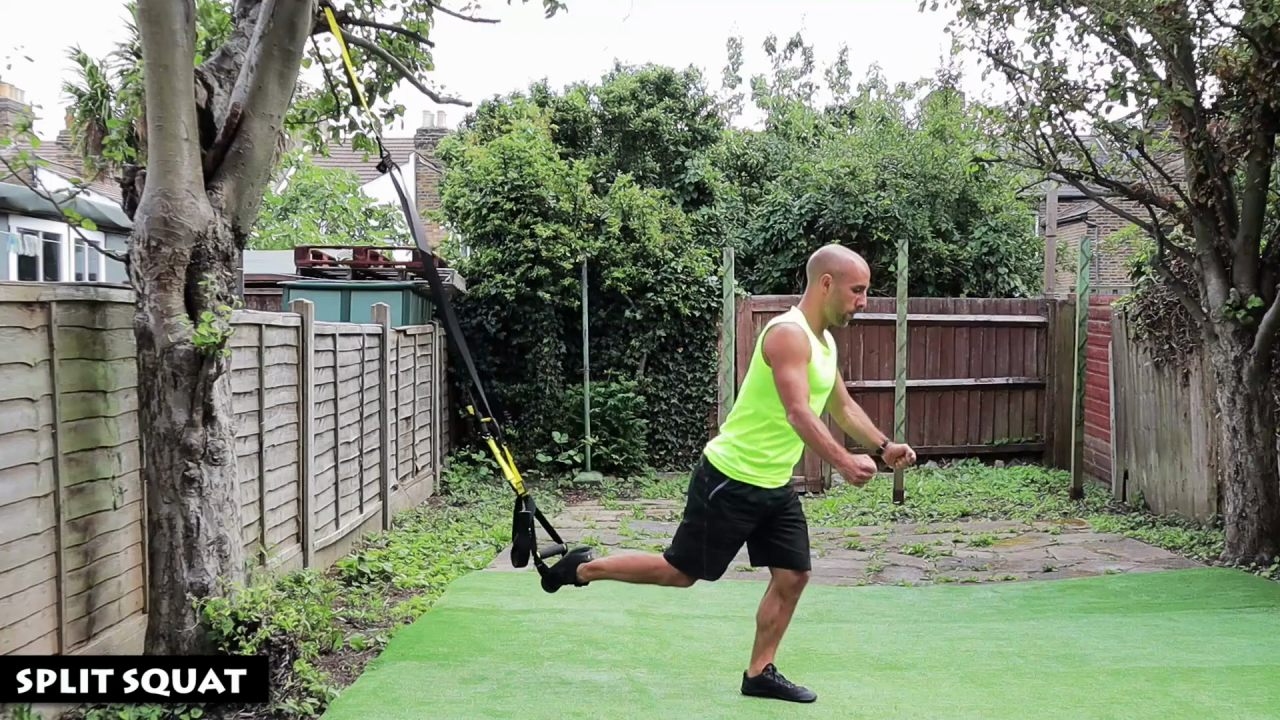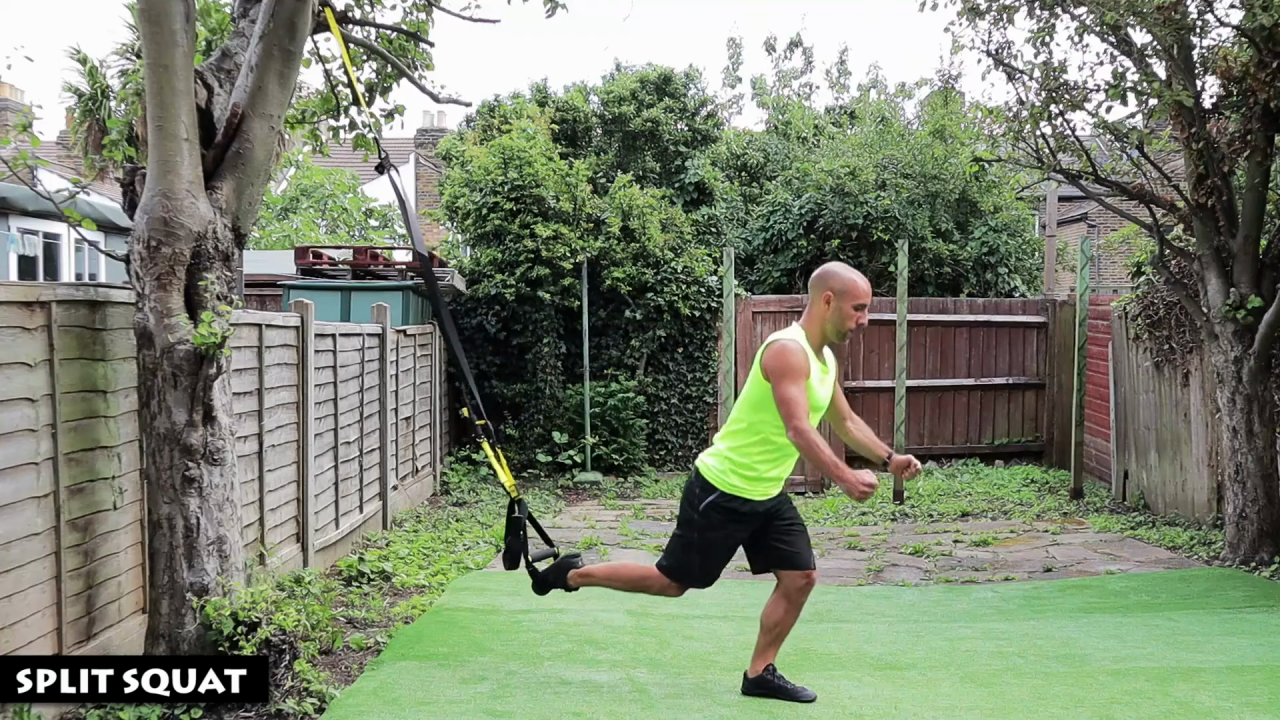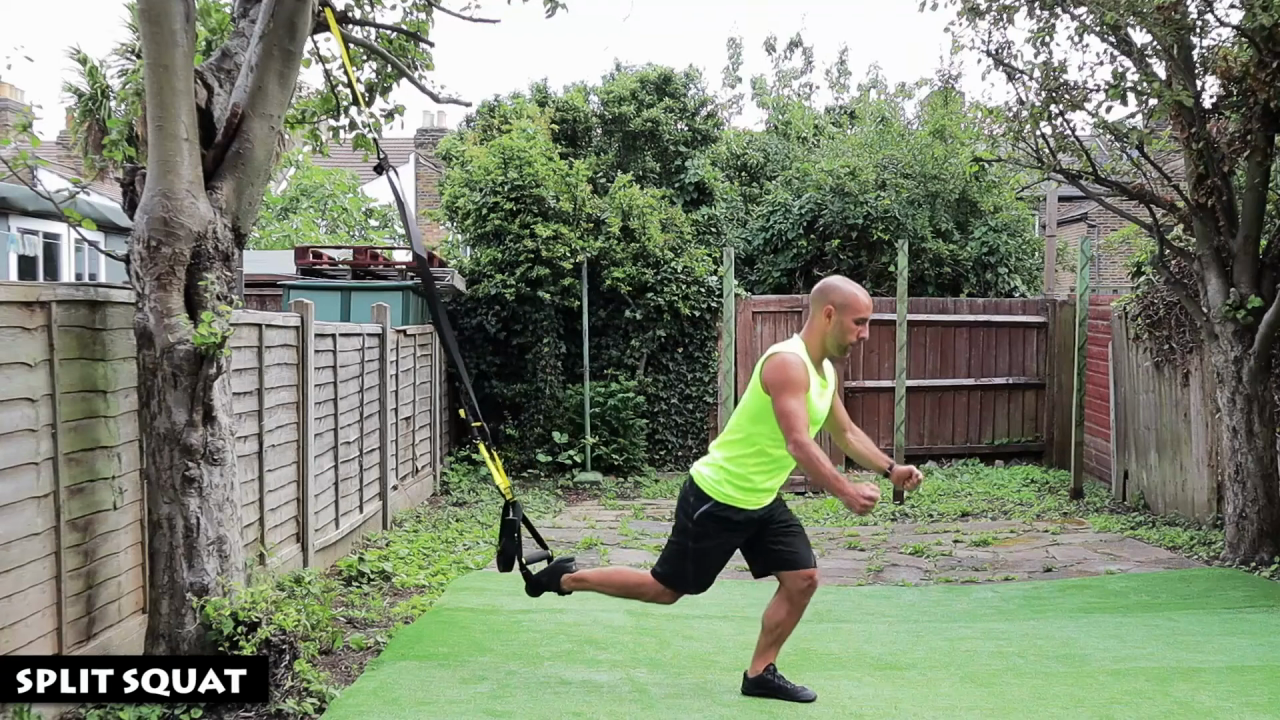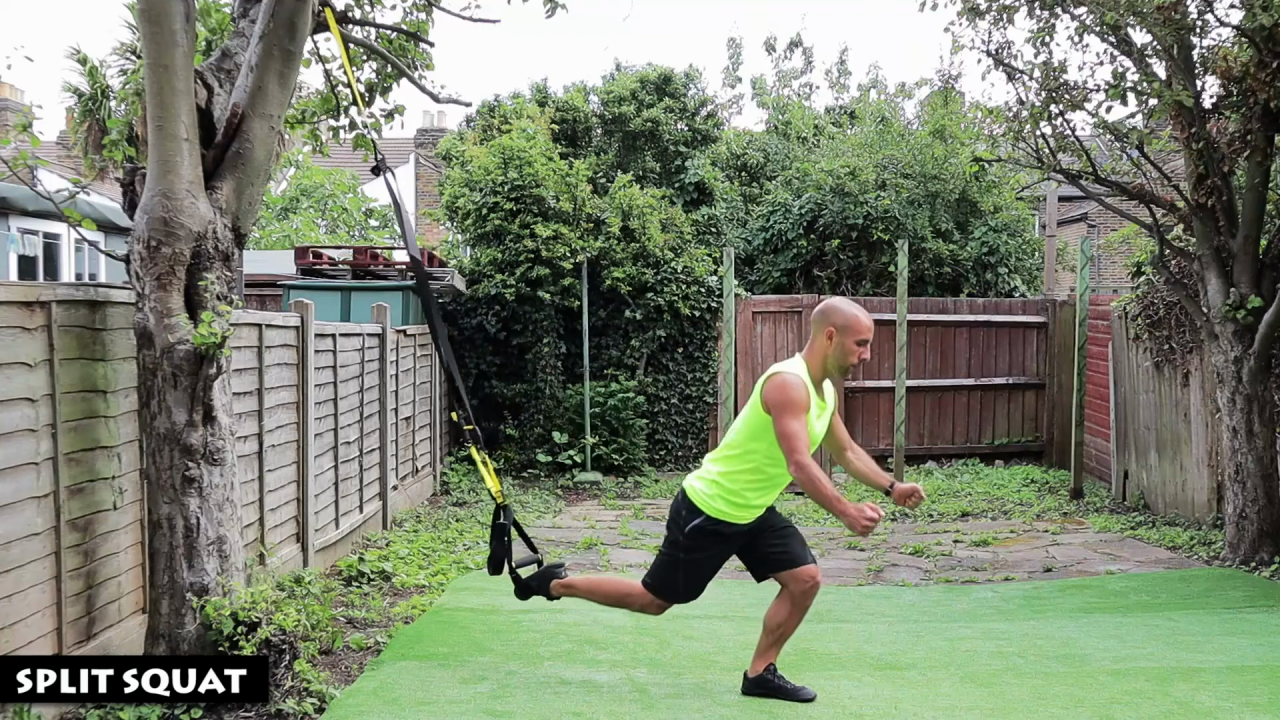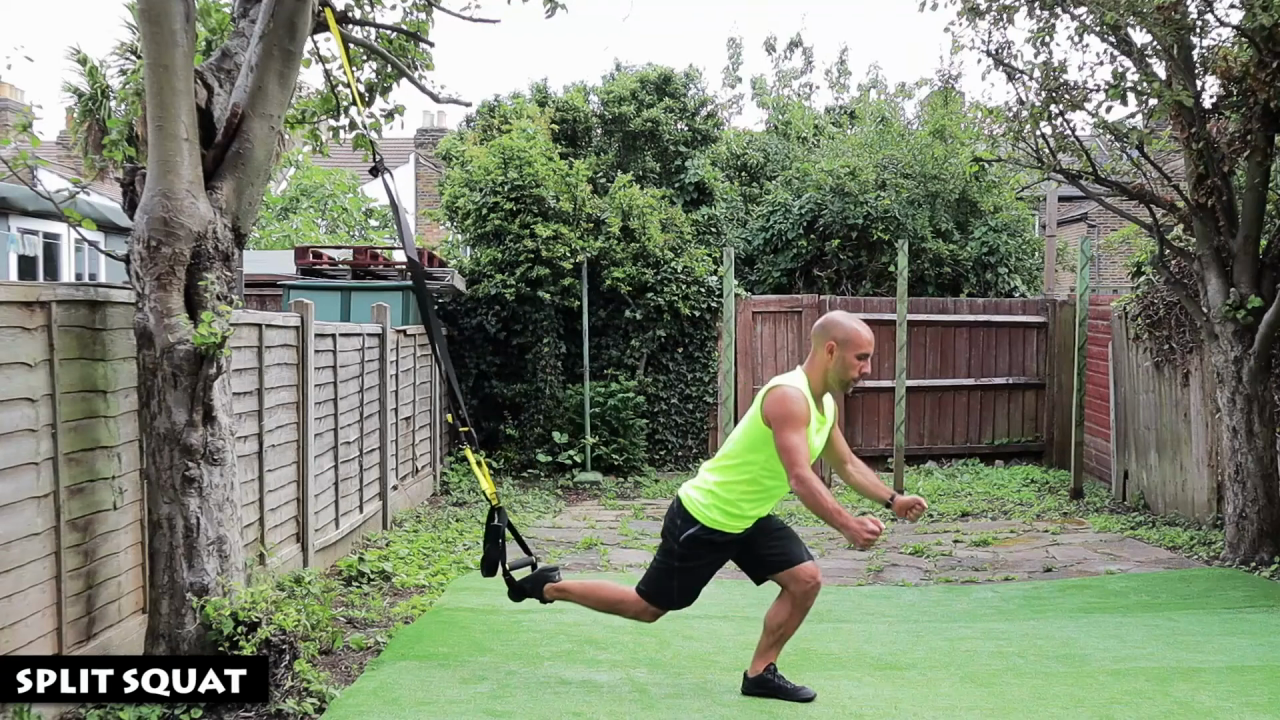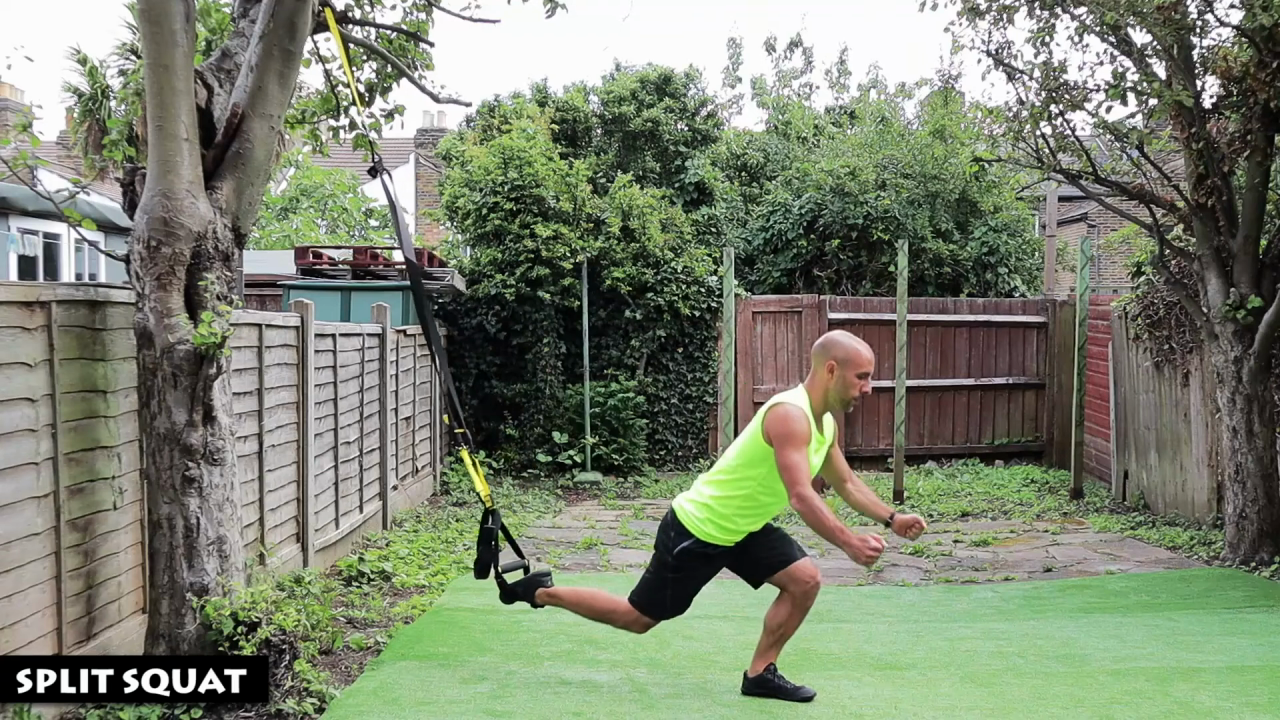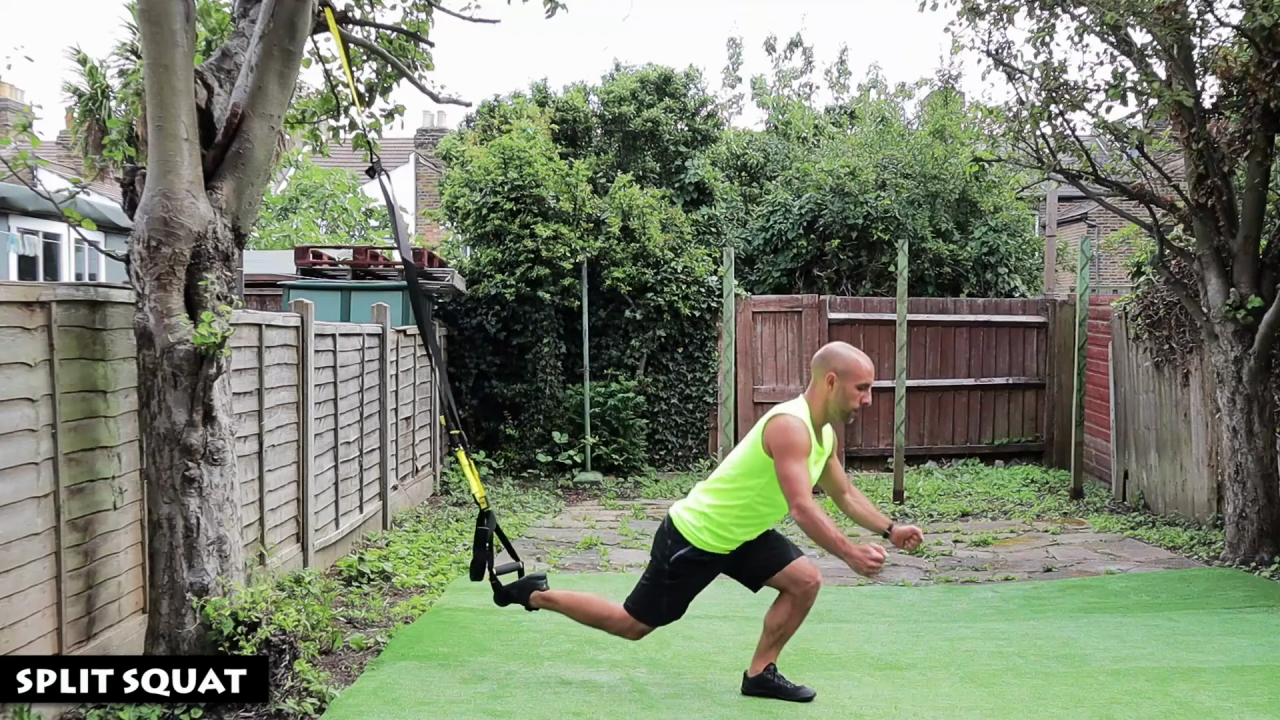
dt=0.1s
person 1, frame 1
left shoulder: (825, 341)
right shoulder: (789, 334)
left elbow: (844, 407)
right elbow: (798, 413)
left wrist: (885, 446)
right wrist: (845, 463)
left hip: (774, 483)
right hip: (730, 479)
left knee: (794, 574)
right knee: (677, 571)
left ankle: (760, 673)
right ankle: (581, 568)
person 1, frame 2
left shoulder: (825, 358)
right shoulder: (787, 350)
left elbow: (846, 421)
right elbow: (797, 430)
left wrist: (889, 458)
right wrist: (844, 478)
left hip: (766, 493)
right hip: (723, 491)
left knee: (800, 578)
right knee: (670, 581)
left ankle: (760, 673)
right ankle: (572, 574)
person 1, frame 3
left shoulder: (825, 371)
right shoulder: (788, 364)
left elbow: (847, 433)
right elbow: (799, 444)
left wrist: (891, 470)
right wrist: (848, 492)
left hip: (759, 500)
right hip: (717, 498)
left knee: (804, 578)
right knee: (662, 589)
left ankle: (760, 674)
right ankle: (566, 577)
person 1, frame 4
left shoulder: (825, 389)
right shoulder: (788, 383)
left elbow: (847, 452)
right elbow: (799, 464)
left wrist: (892, 487)
right wrist: (847, 512)
left hip: (752, 510)
right hip: (709, 510)
left knee: (805, 579)
right knee: (652, 599)
left ankle: (759, 674)
right ankle: (556, 582)
person 1, frame 5
left shoulder: (825, 403)
right shoulder: (790, 397)
left elbow: (847, 465)
right elbow: (800, 480)
left wrist: (894, 500)
right wrist: (850, 526)
left hip: (746, 518)
right hip: (704, 518)
left knee: (806, 580)
right knee: (645, 607)
left ankle: (760, 674)
right ankle: (550, 586)
person 1, frame 6
left shoulder: (824, 421)
right shoulder: (790, 414)
left elbow: (846, 482)
right elbow: (800, 496)
left wrist: (891, 518)
right wrist: (850, 543)
left hip: (741, 528)
right hip: (698, 530)
left knee: (806, 580)
right knee: (636, 617)
left ankle: (760, 674)
right ankle: (542, 592)
person 1, frame 7
left shoulder: (822, 432)
right shoulder: (790, 426)
left elbow: (845, 494)
right elbow: (802, 510)
left wrist: (890, 530)
right wrist: (854, 555)
left hip: (736, 535)
right hip: (693, 538)
left knee: (805, 581)
right knee: (631, 624)
left ankle: (760, 673)
right ankle: (537, 594)
